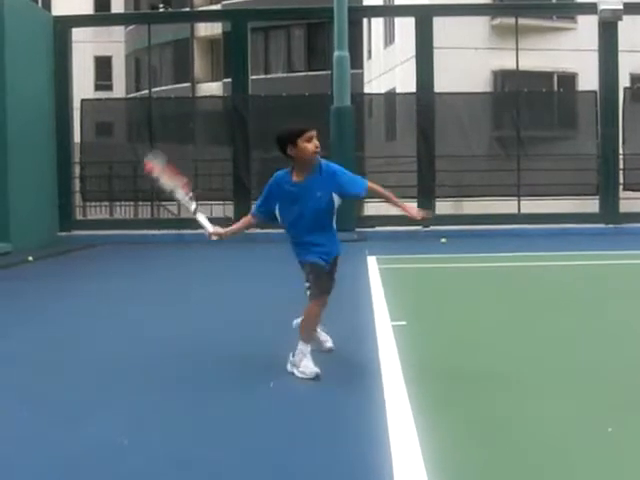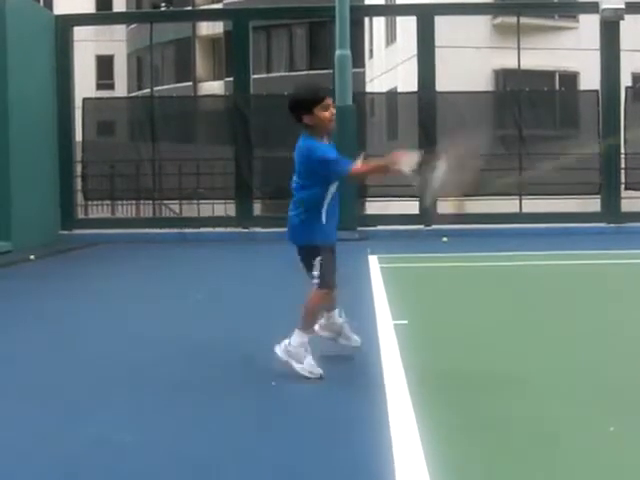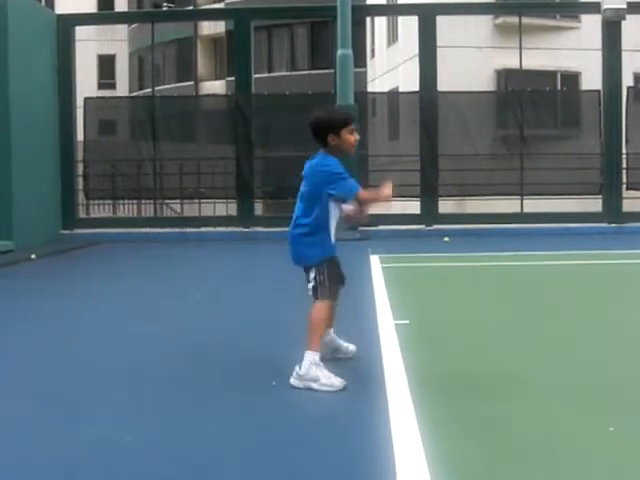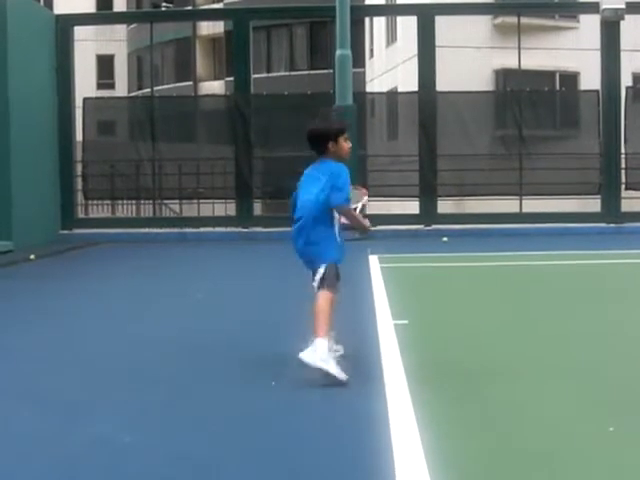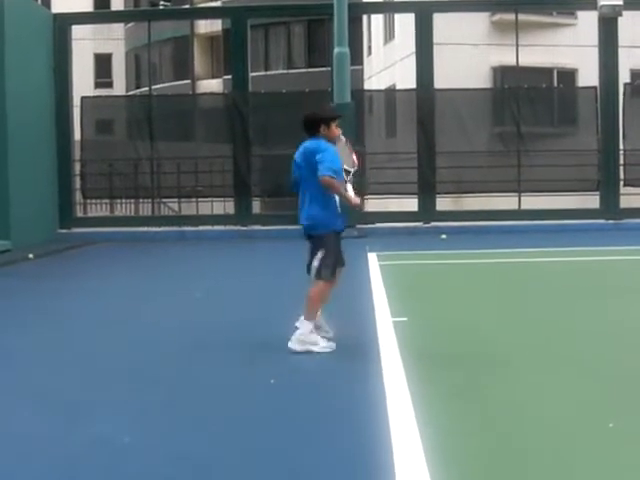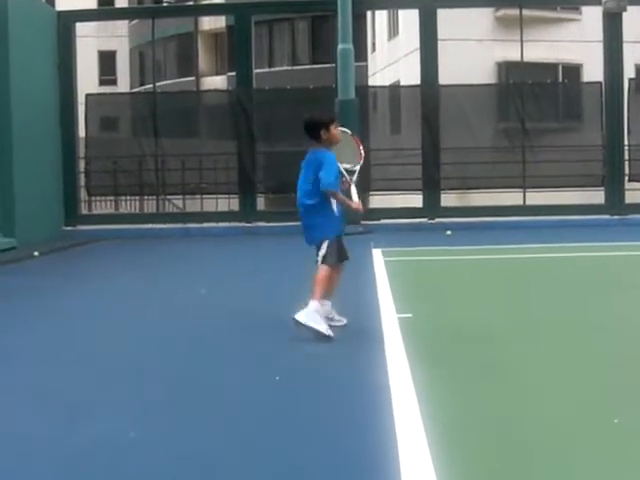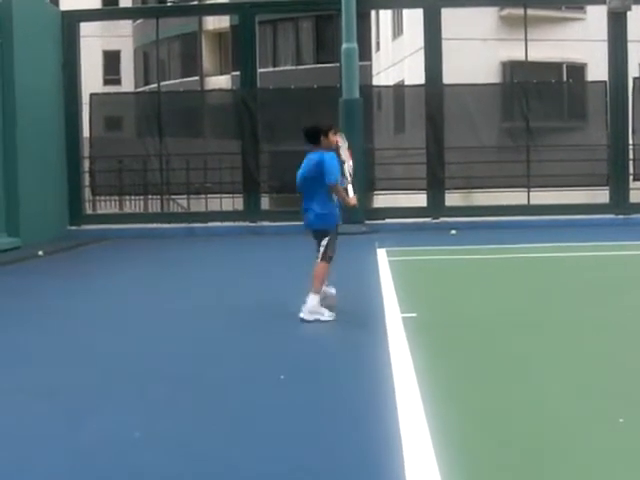
dt=0.3s
person 1, frame 1
left shoulder: (329, 171)
right shoulder: (279, 182)
left elbow: (366, 186)
right elbow: (259, 214)
left wrist: (403, 206)
right wrist: (229, 230)
left hip: (329, 246)
right hip: (308, 250)
left knee: (321, 296)
right knee: (319, 295)
left ankle: (308, 325)
right ankle: (301, 354)
person 1, frame 2
left shoulder: (315, 142)
right shoulder: (315, 149)
right elbow: (352, 171)
left wrist: (370, 165)
right wrist: (384, 165)
left hip: (320, 223)
right hip: (312, 226)
left knee: (328, 278)
right knee: (323, 283)
left ankle: (332, 320)
right ankle: (296, 345)
person 1, frame 3
left shoulder: (323, 162)
right shoulder: (329, 167)
right elbow: (361, 197)
left wrist: (350, 209)
right wrist: (383, 193)
left hip: (316, 239)
right hip: (313, 243)
left knee: (334, 287)
right knee: (324, 296)
left ankle: (325, 339)
right ankle: (308, 367)
person 1, frame 4
left shoulder: (312, 171)
right shoulder: (338, 170)
right elbow: (340, 206)
right wrist: (360, 222)
left hip: (306, 237)
right hip: (322, 239)
left knee: (327, 288)
right knee: (327, 290)
left ankle: (324, 342)
right ankle: (318, 349)
person 1, frame 5
left shoulder: (304, 149)
right shoulder: (326, 149)
left elbow: (299, 180)
right elbow: (326, 178)
right wrist: (349, 197)
left hip: (314, 218)
right hip: (325, 220)
left knee: (333, 270)
right knee: (324, 276)
left ankle: (313, 318)
right ankle: (305, 333)
person 1, frame 6
left shoulder: (311, 156)
right shoulder: (327, 157)
right elbow: (329, 188)
left wrist: (341, 182)
right wrist: (350, 204)
left hip: (313, 218)
right hip: (325, 221)
left knee: (337, 263)
right knee: (327, 263)
left ankle: (325, 310)
right ankle: (312, 310)
person 1, frame 7
left shoulder: (308, 160)
right shoulder: (329, 157)
left elbow: (301, 184)
right elbow: (332, 183)
right wrist: (346, 199)
left hip: (312, 214)
right hip: (325, 215)
left knee: (325, 254)
right knee: (324, 257)
left ankle: (321, 287)
right ankle: (312, 305)
